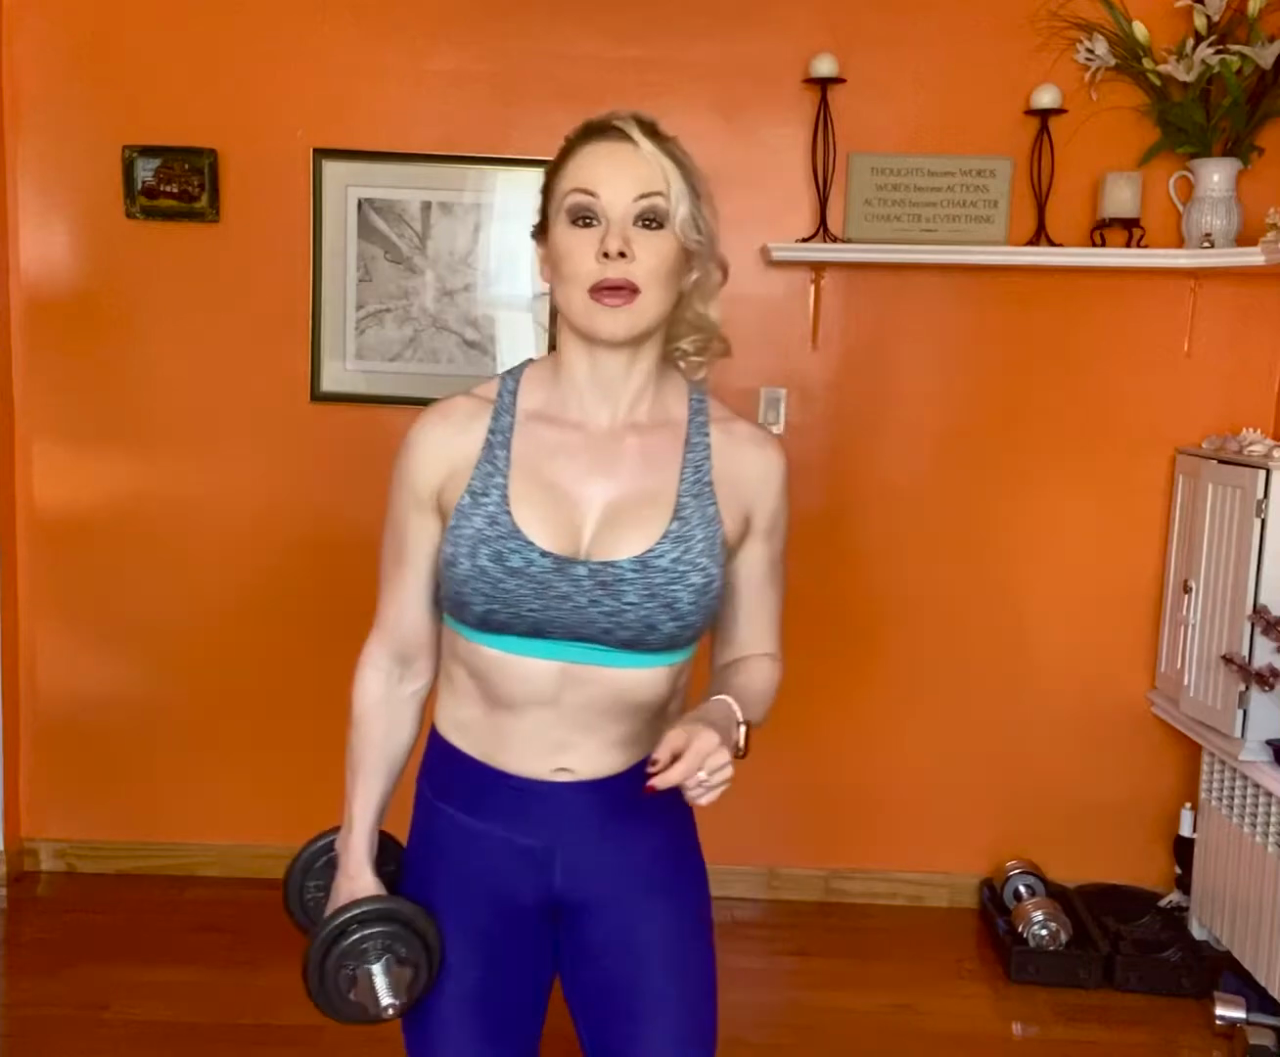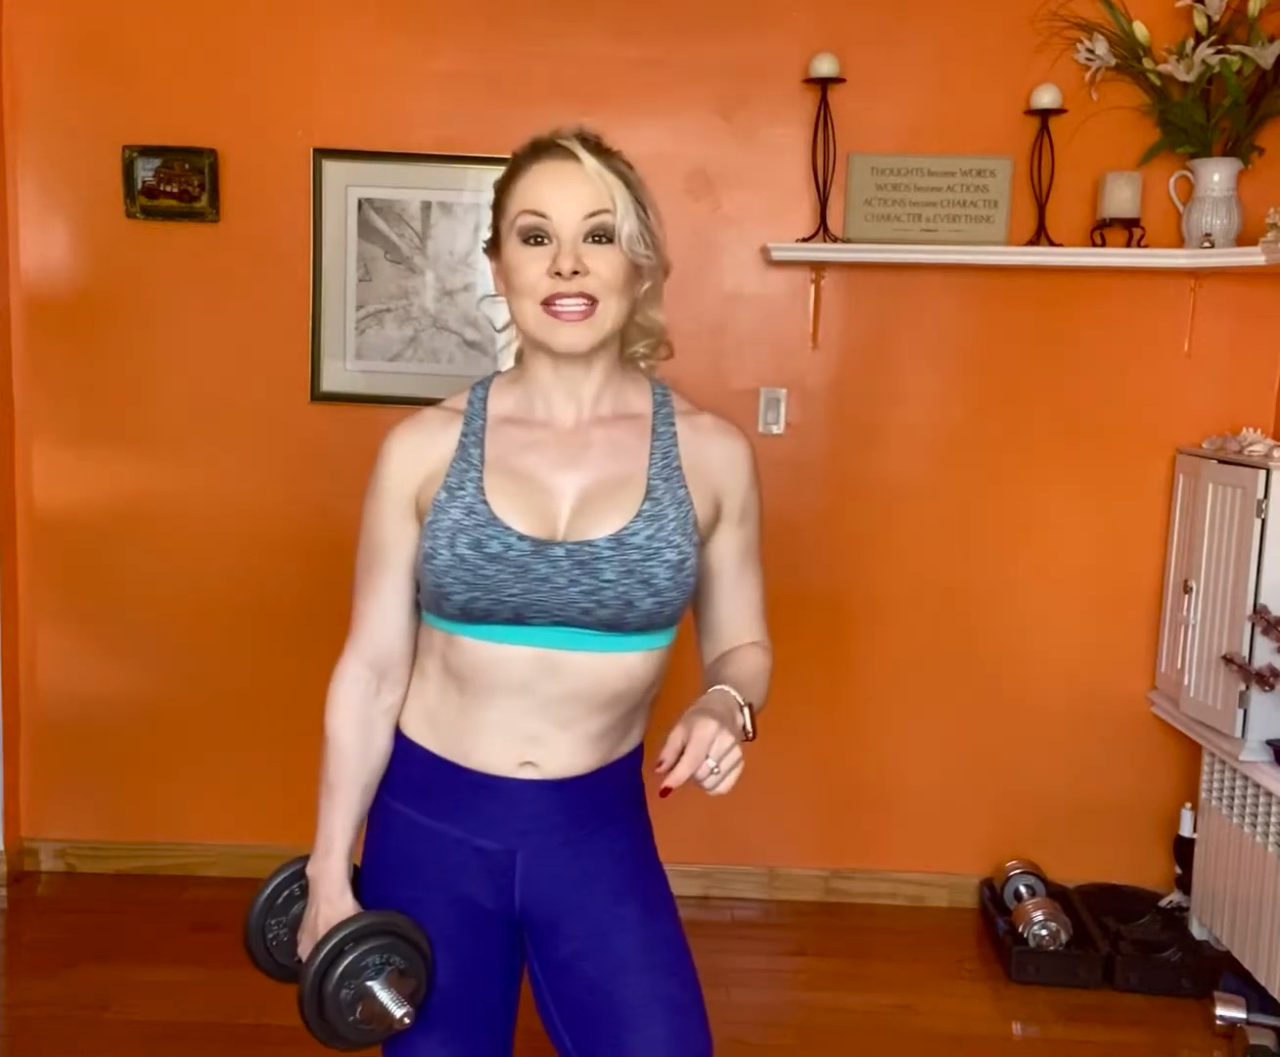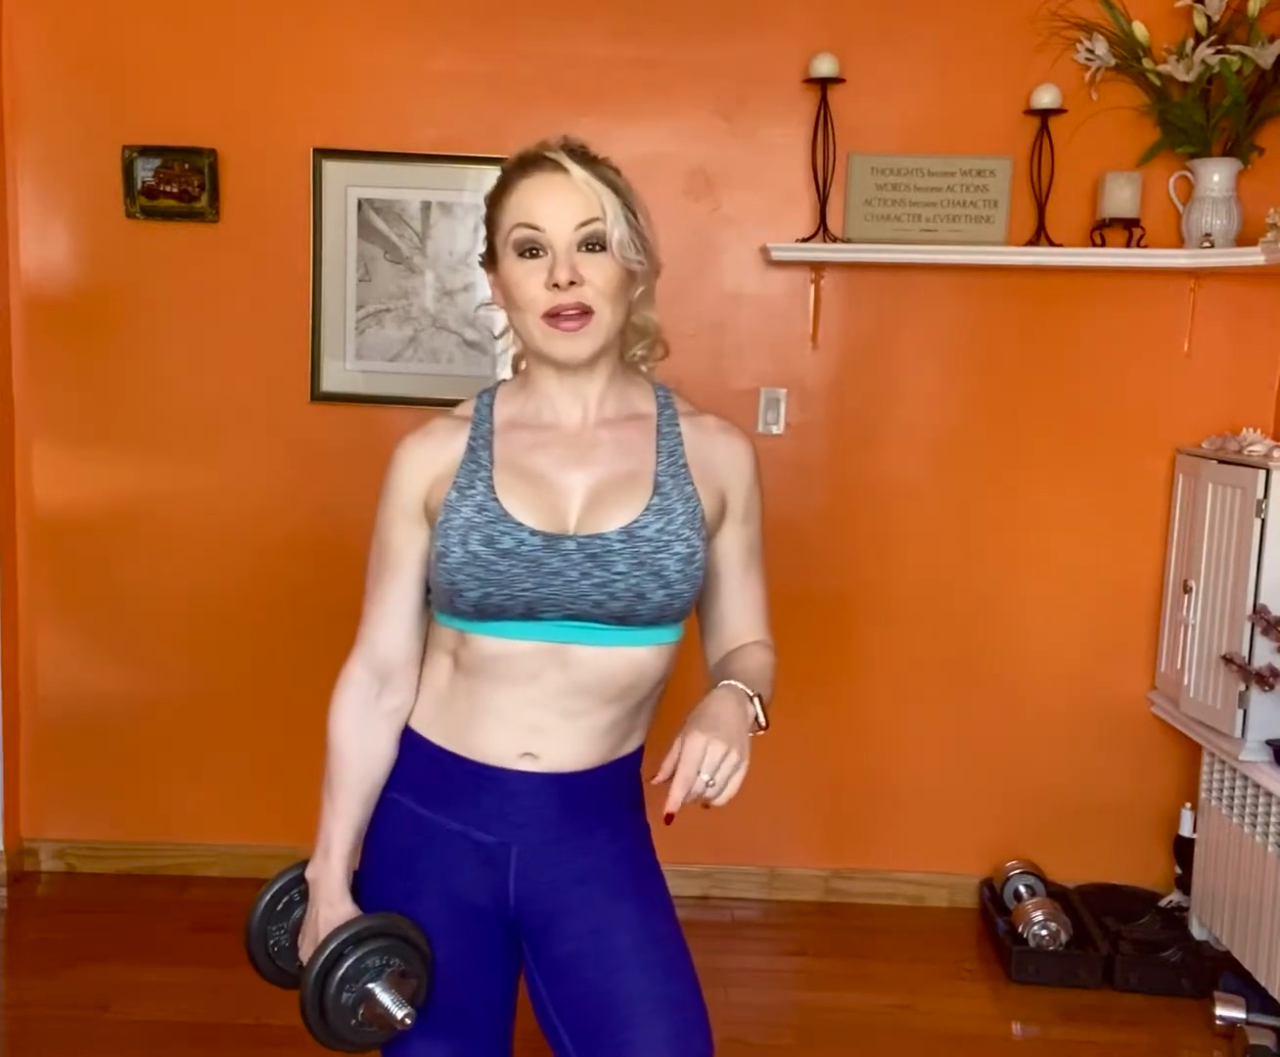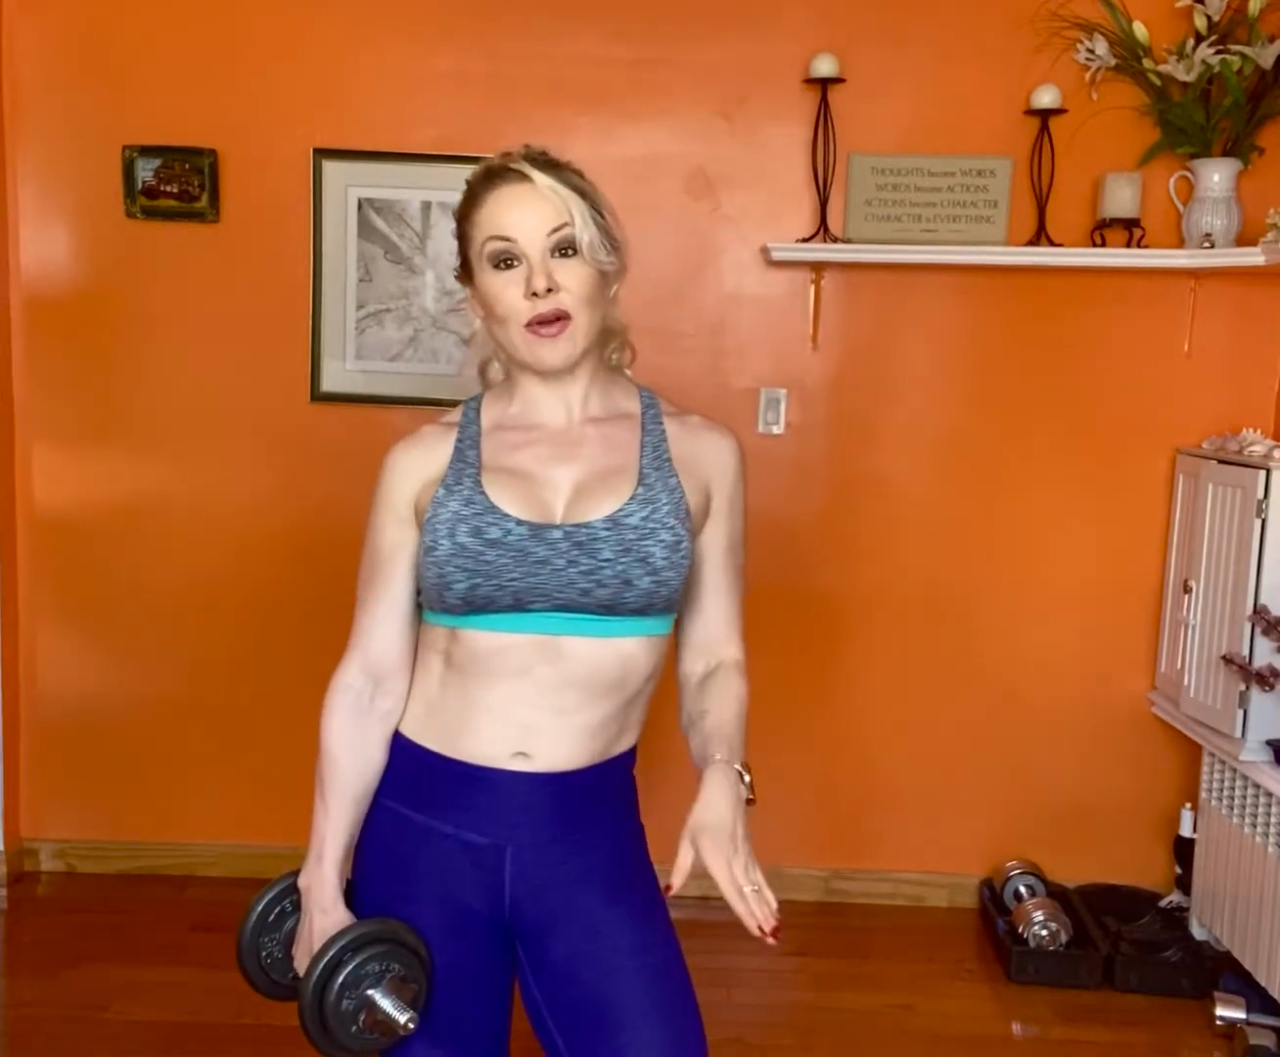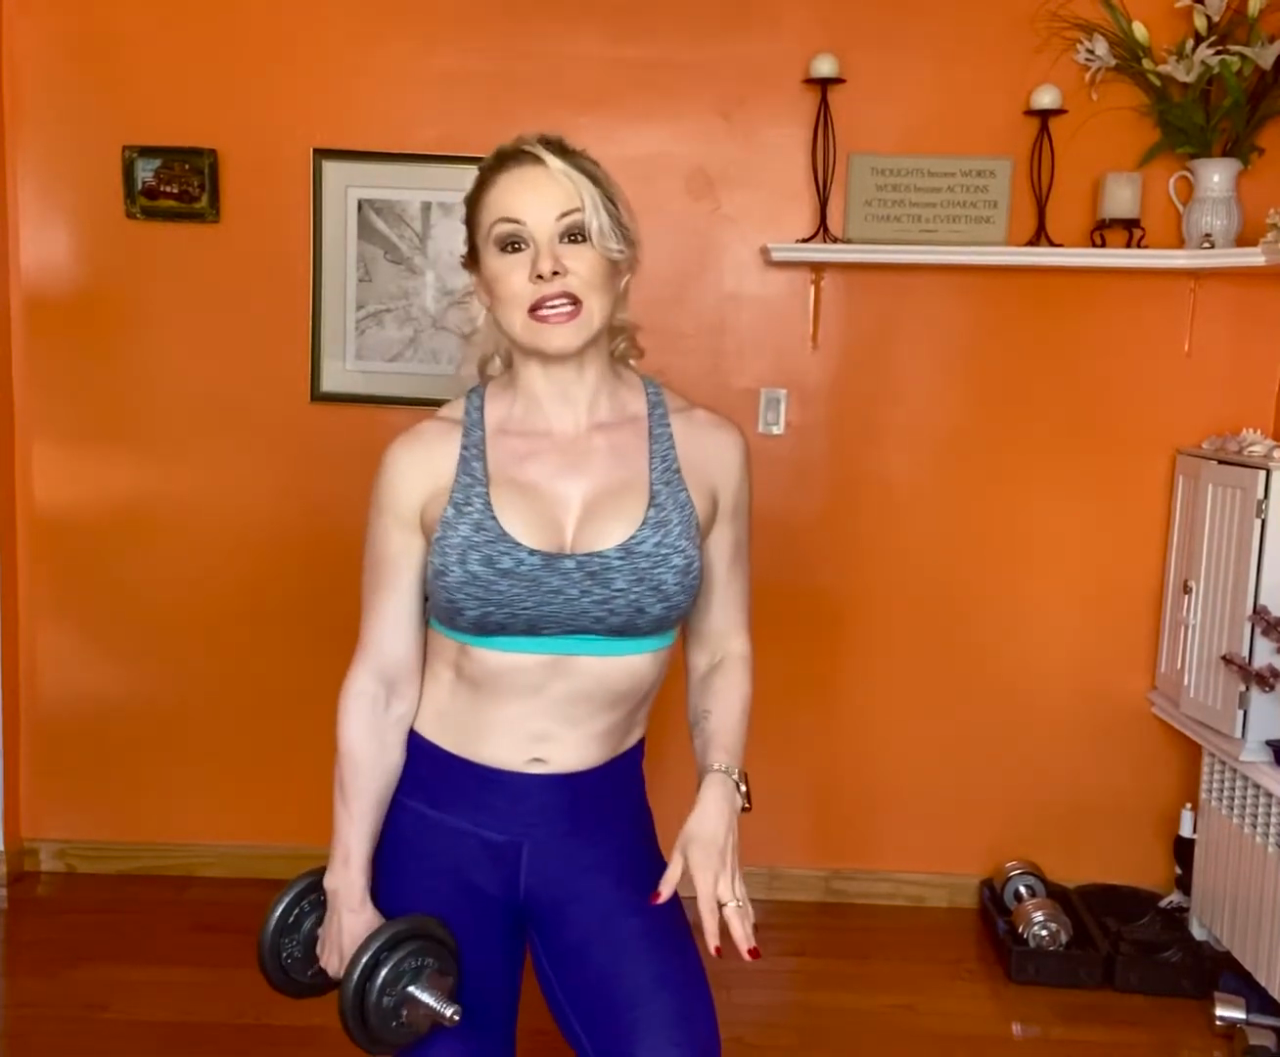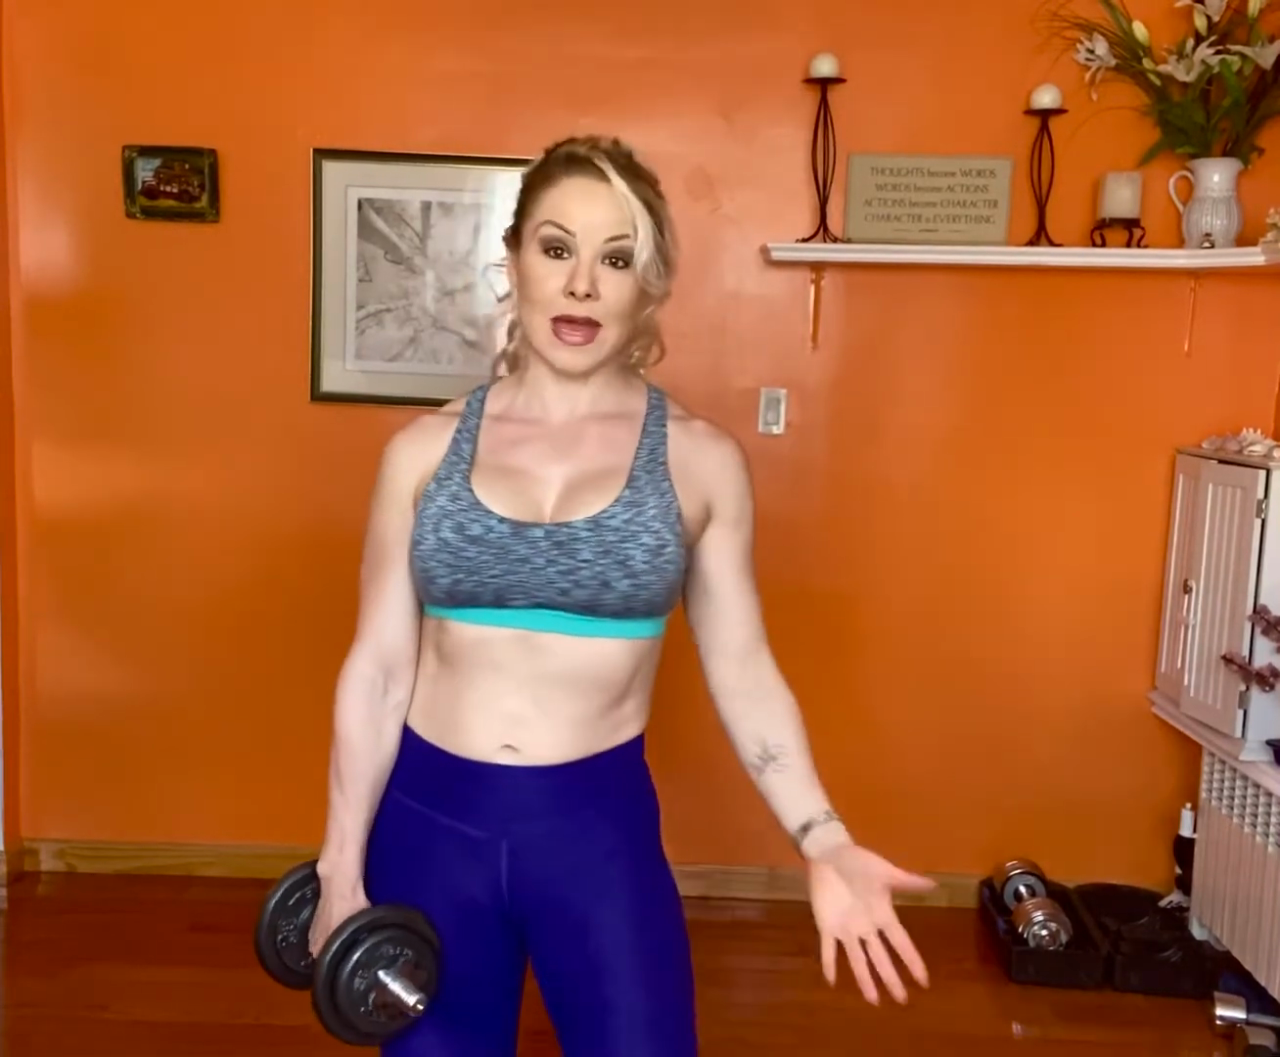
dt=0.7s
person 1, frame 1
left shoulder: (744, 462)
right shoulder: (450, 439)
left elbow: (753, 654)
right elbow: (396, 661)
left wrist: (723, 719)
right wrist: (356, 853)
left hip: (639, 832)
right hip: (468, 827)
person 1, frame 2
left shoulder: (710, 452)
right shoulder: (423, 448)
left elbow: (741, 644)
right elbow: (370, 671)
left wrist: (724, 708)
right wrist: (329, 873)
left hip: (599, 835)
right hip: (428, 829)
person 1, frame 3
left shoulder: (712, 453)
right shoulder: (435, 454)
left elbow: (745, 644)
right elbow: (378, 674)
left wrist: (733, 703)
right wrist: (330, 874)
left hip: (597, 833)
right hip: (428, 821)
person 1, frame 4
left shoulder: (700, 452)
right shoulder: (424, 460)
left elbow: (713, 661)
right elbow: (369, 678)
left wrist: (720, 777)
right wrist: (324, 878)
left hip: (592, 832)
right hip: (424, 826)
person 1, frame 5
left shoulder: (704, 448)
right shoulder: (424, 458)
left elbow: (721, 649)
right elbow: (379, 680)
left wrist: (719, 792)
right wrist: (348, 882)
left hip: (602, 825)
right hip: (437, 822)
person 1, frame 6
left shoulder: (700, 459)
right shoulder: (425, 450)
left elbow: (742, 667)
right elbow: (377, 666)
left wrist: (824, 843)
right wrist: (341, 867)
left hip: (599, 827)
right hip: (431, 823)
